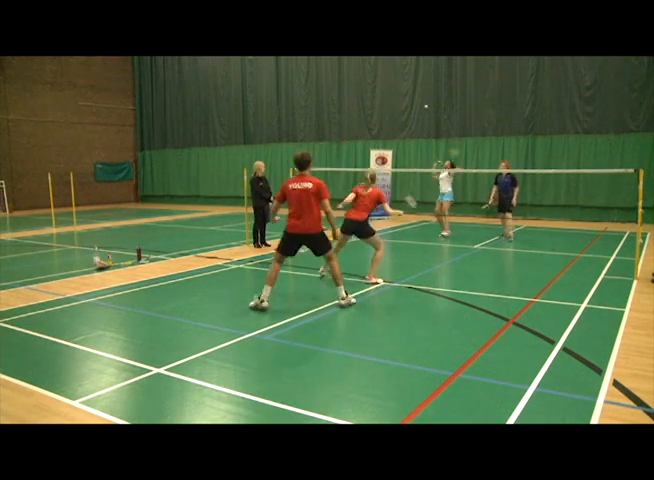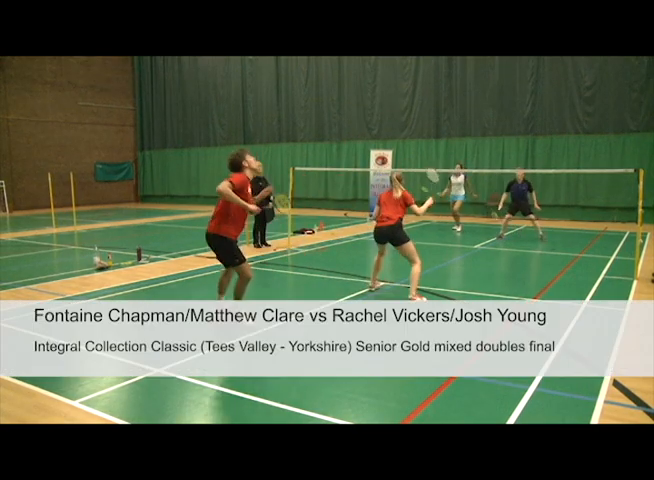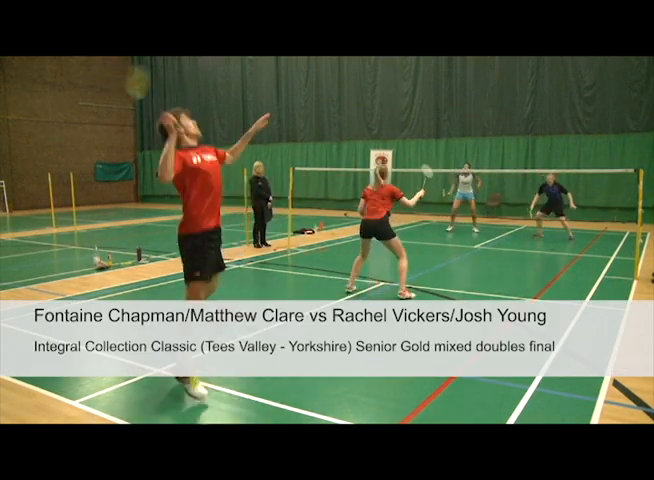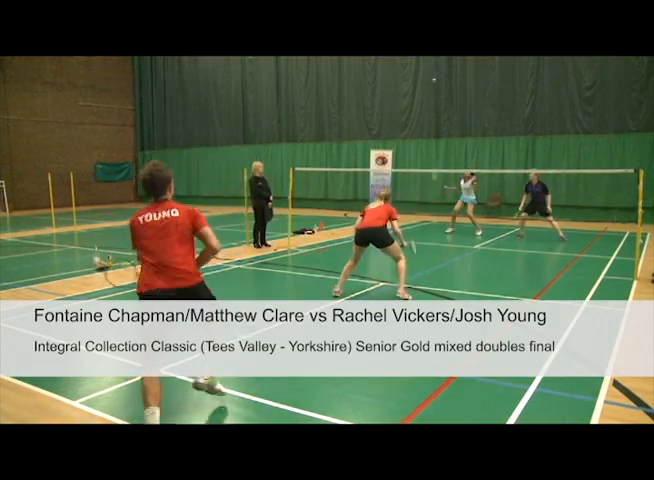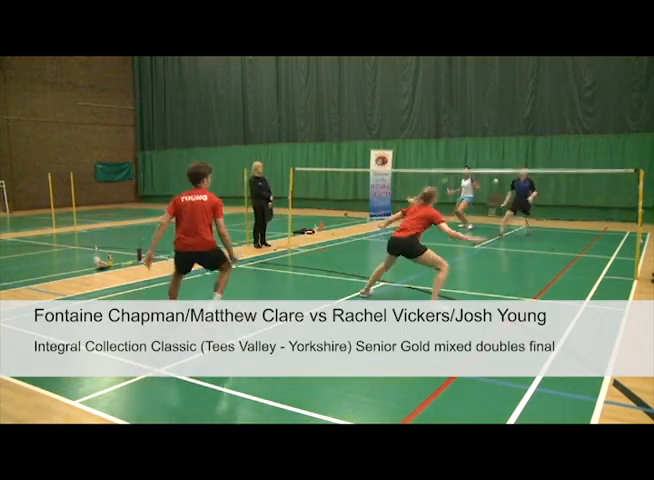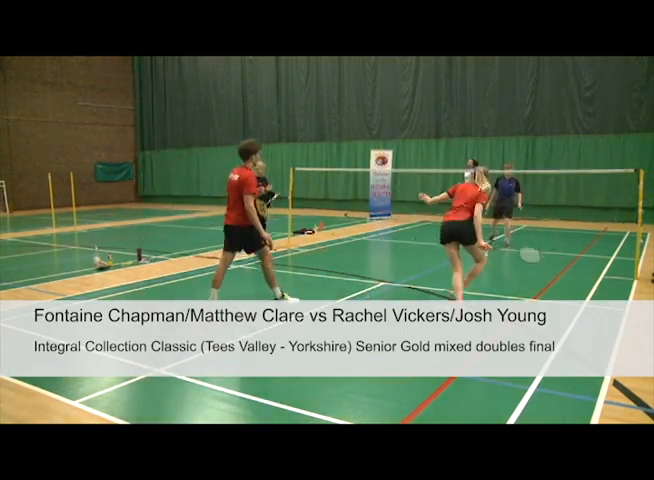
dt=0.7s
person 1, frame 1
left shoulder: (288, 185)
right shoulder: (318, 184)
left elbow: (275, 207)
right elbow: (328, 210)
left wrist: (273, 216)
right wrist: (335, 230)
left hip: (292, 230)
right hip: (313, 231)
left knee: (278, 261)
right knee: (332, 258)
left ankle: (263, 299)
right ankle: (344, 296)
person 1, frame 2
left shoulder: (244, 183)
right shoulder: (241, 179)
right elbow: (220, 189)
left wrist: (259, 197)
right wrist: (246, 206)
left hip: (219, 234)
right hip: (220, 235)
left knee: (231, 269)
right knee: (246, 274)
left ankle: (220, 302)
person 1, frame 3
left shoulder: (209, 152)
right shoulder: (179, 156)
left elbow: (231, 156)
right elbow: (165, 176)
left wrist: (253, 130)
right wrist: (172, 138)
left hip: (210, 230)
right hip: (195, 234)
left knee: (205, 294)
right knee: (195, 302)
right ankle: (186, 372)
person 1, frame 4
left shoulder: (136, 220)
right shoulder: (189, 213)
right elbow: (214, 247)
left hip: (152, 292)
right hip: (189, 284)
left ankle: (153, 421)
right ankle: (206, 377)
person 1, frame 5
left shoulder: (179, 199)
right shoulder: (214, 200)
left elbow: (163, 224)
right elbow: (222, 230)
left wrist: (152, 251)
right wrist: (232, 253)
left hip: (183, 248)
right hip: (205, 247)
left knee: (178, 276)
right knee: (227, 267)
person 1, frame 6
left shoulder: (234, 173)
right shoulder: (249, 177)
right elbow: (248, 206)
left wrist: (255, 191)
right wrist: (262, 231)
left hip: (230, 224)
right hip: (244, 225)
left knee: (225, 262)
right knee: (267, 258)
left ankle: (212, 301)
right ankle: (279, 296)
person 2, frame 1
left shoulder: (358, 189)
right shoulder: (379, 192)
left elbow: (347, 200)
right elbow: (389, 211)
left wrist: (341, 205)
right wrist: (398, 212)
left hip: (348, 221)
right hip: (361, 225)
left knee: (339, 246)
right knee: (380, 247)
left ankle: (324, 270)
right ankle: (371, 277)
person 2, frame 2
left shoulder: (383, 195)
right shoulder: (405, 195)
left elbow: (375, 216)
right elbow: (419, 212)
right wrist: (428, 203)
left hip: (378, 230)
right hip: (394, 229)
left knee: (381, 253)
right knee: (416, 261)
left ankle: (373, 283)
right ankle: (413, 295)
person 2, frame 3
left shoulder: (368, 189)
right shoulder: (391, 188)
left elbow: (360, 210)
right elbow: (410, 204)
right wrist: (419, 194)
left hip: (365, 224)
right hip: (381, 224)
left knee: (363, 255)
right knee: (402, 256)
left ankle: (351, 285)
right ankle: (403, 290)
person 2, frame 4
left shoulder: (368, 207)
right shoulder: (390, 209)
left elbow: (356, 226)
right elbow: (396, 230)
left wrist: (360, 238)
right wrist: (403, 242)
left hip: (362, 232)
right hip: (379, 231)
left knee: (353, 261)
right knee: (400, 258)
left ankle: (338, 289)
right ankle: (402, 291)
person 2, frame 5
left shoulder: (412, 206)
right shoulder: (433, 213)
left elbow: (393, 218)
right elbow: (450, 232)
left wrist: (383, 225)
right wrist: (472, 239)
left hip: (394, 241)
right hip: (408, 243)
left knee: (386, 265)
right knee: (443, 267)
left ankle: (366, 290)
person 2, frame 6
left shoulder: (460, 186)
right shoulder: (483, 193)
left elbow: (439, 199)
right elbow: (477, 215)
left wrist: (428, 200)
right wrist: (480, 240)
left hip: (446, 226)
right hip: (463, 226)
left knee: (457, 269)
right knee: (481, 260)
right ankle: (460, 289)
